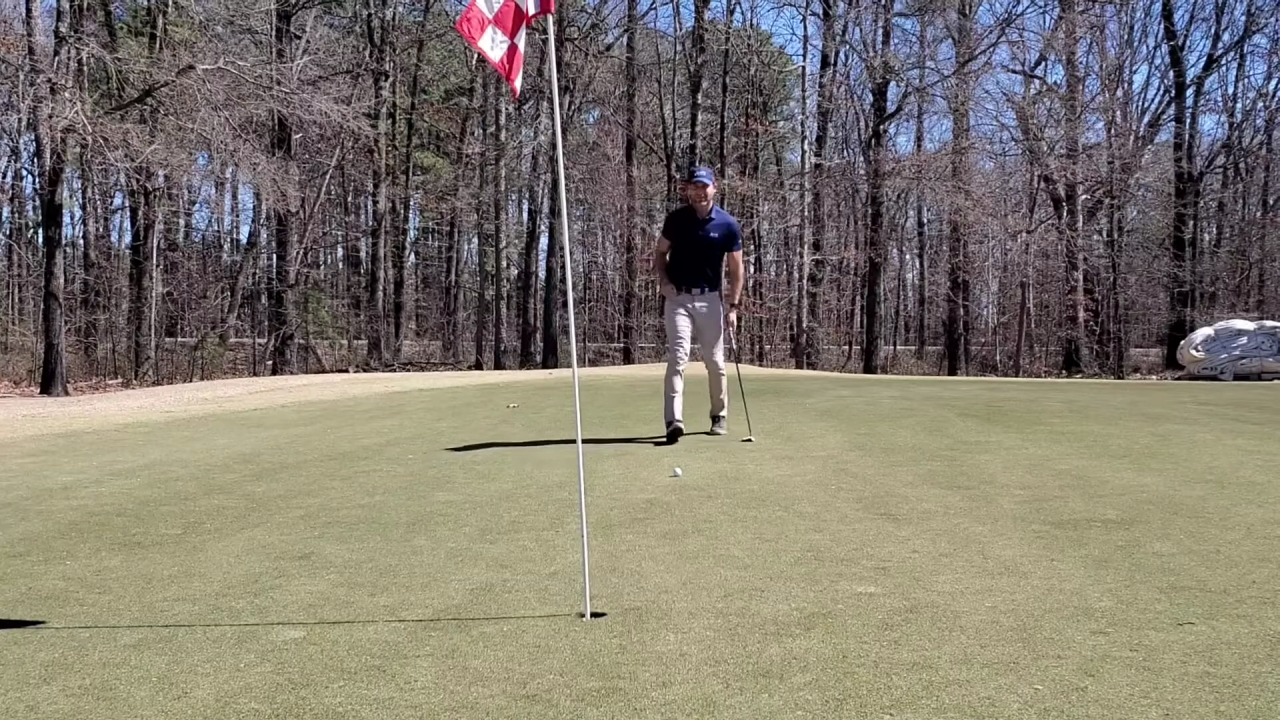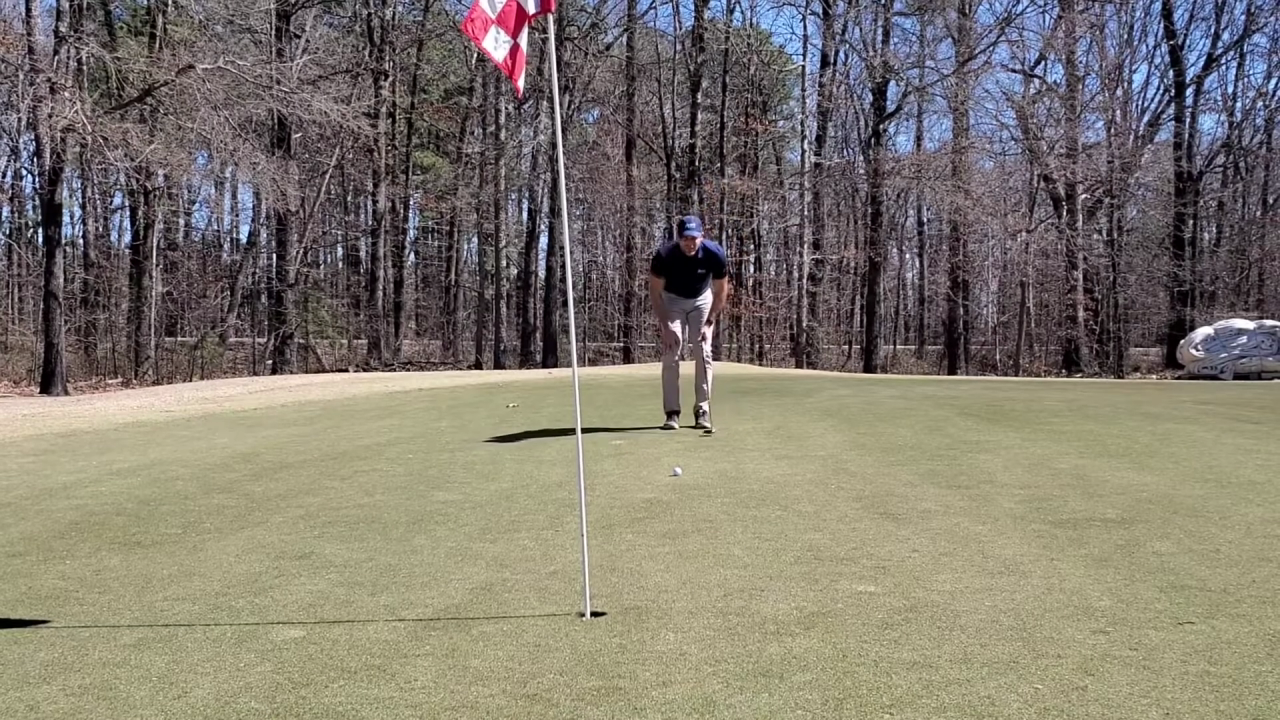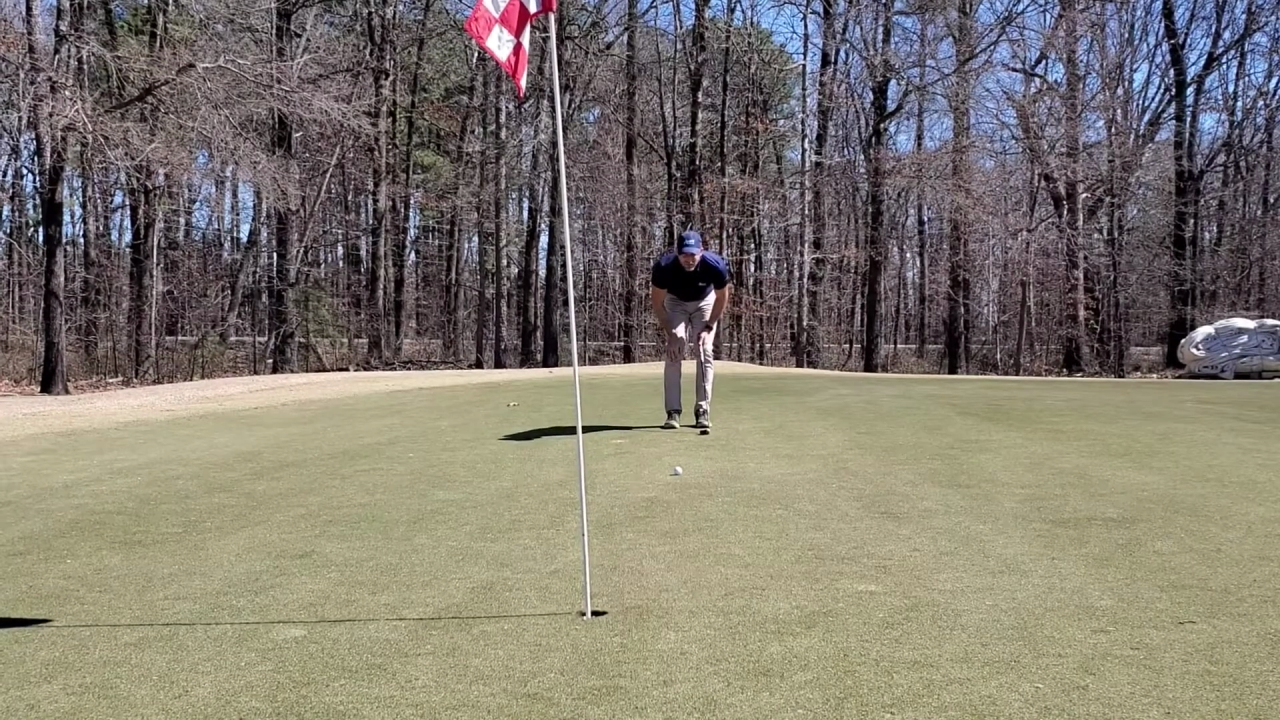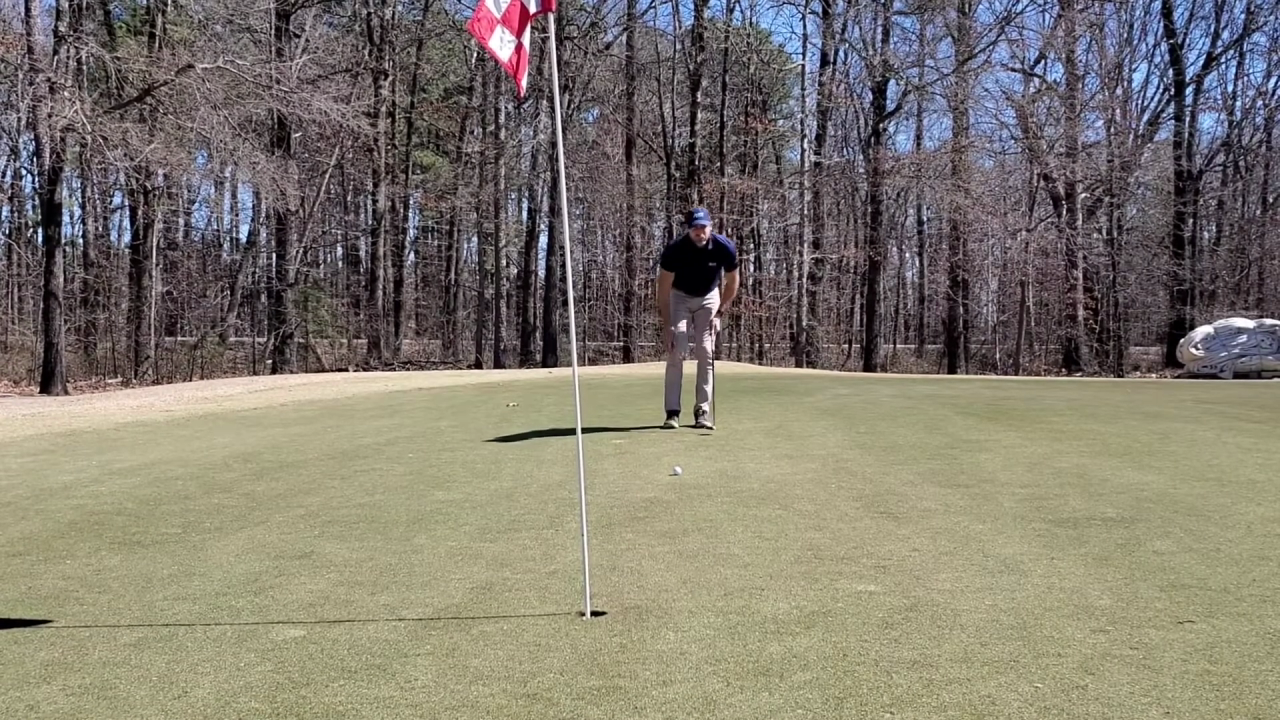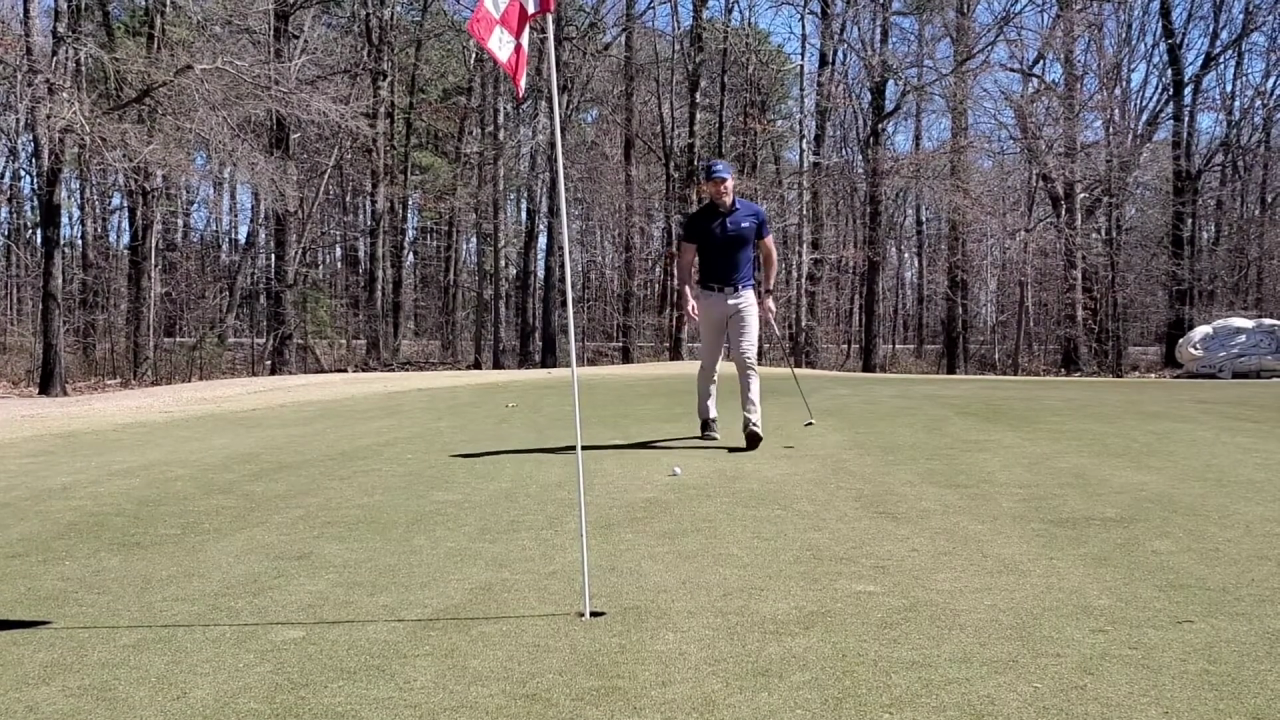
dt=1s
person 1, frame 1
left shoulder: (728, 224)
right shoulder: (675, 219)
left elbow: (736, 268)
right elbow: (660, 253)
left wrist: (733, 306)
right wrist: (664, 280)
left hip: (710, 299)
right hip: (678, 299)
left knee: (715, 362)
right knee: (678, 358)
left ankle: (719, 415)
right ankle: (674, 421)
person 1, frame 2
left shoulder: (715, 254)
right shoulder: (663, 255)
left elbow: (721, 291)
right elbow: (655, 292)
left wrist: (709, 323)
right wrist: (665, 326)
left hip: (702, 298)
right hip: (672, 300)
left knee: (704, 352)
right knee: (671, 353)
left ankle: (702, 410)
right ankle: (672, 412)
person 1, frame 3
left shoulder: (715, 265)
right shoulder: (663, 267)
left elbow: (722, 297)
right elbow: (657, 302)
left wrist: (709, 327)
right wrist: (670, 333)
left hip: (705, 301)
right hip: (675, 302)
left knee: (705, 351)
right knee: (673, 351)
left ankle: (703, 410)
right ankle: (673, 411)
person 1, frame 4
left shoulder: (725, 247)
right shoulder: (674, 250)
left elbow: (732, 282)
right elbow: (663, 289)
left wrist: (719, 314)
right wrist: (667, 327)
left hip: (709, 298)
right hip: (680, 297)
left knee: (705, 351)
right knee: (677, 351)
left ankle: (702, 410)
right ankle: (672, 411)
person 1, frame 5
left shoulder: (754, 213)
right shoulder: (697, 219)
left elbow: (769, 254)
right elbow: (685, 263)
left wrist: (767, 293)
right wrist: (687, 296)
left hip: (744, 297)
right hip: (710, 298)
left knee: (746, 360)
right knee: (709, 363)
left ankle: (752, 426)
right ankle: (708, 419)
